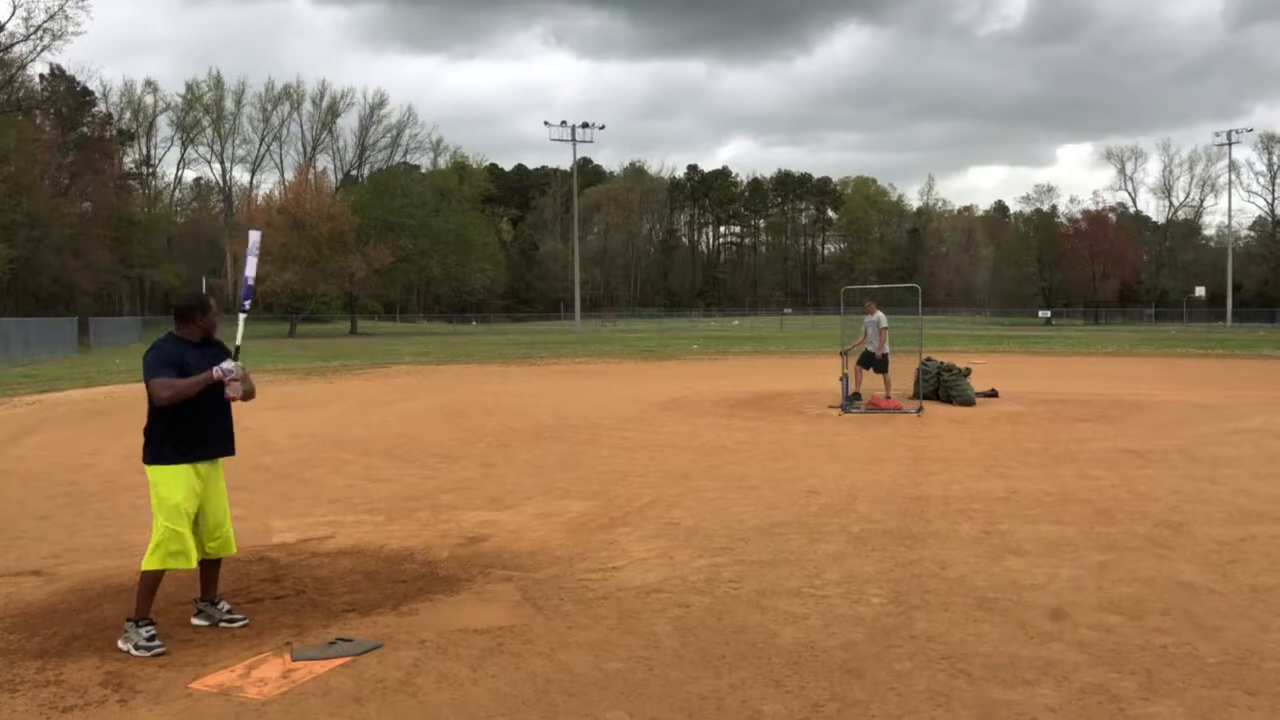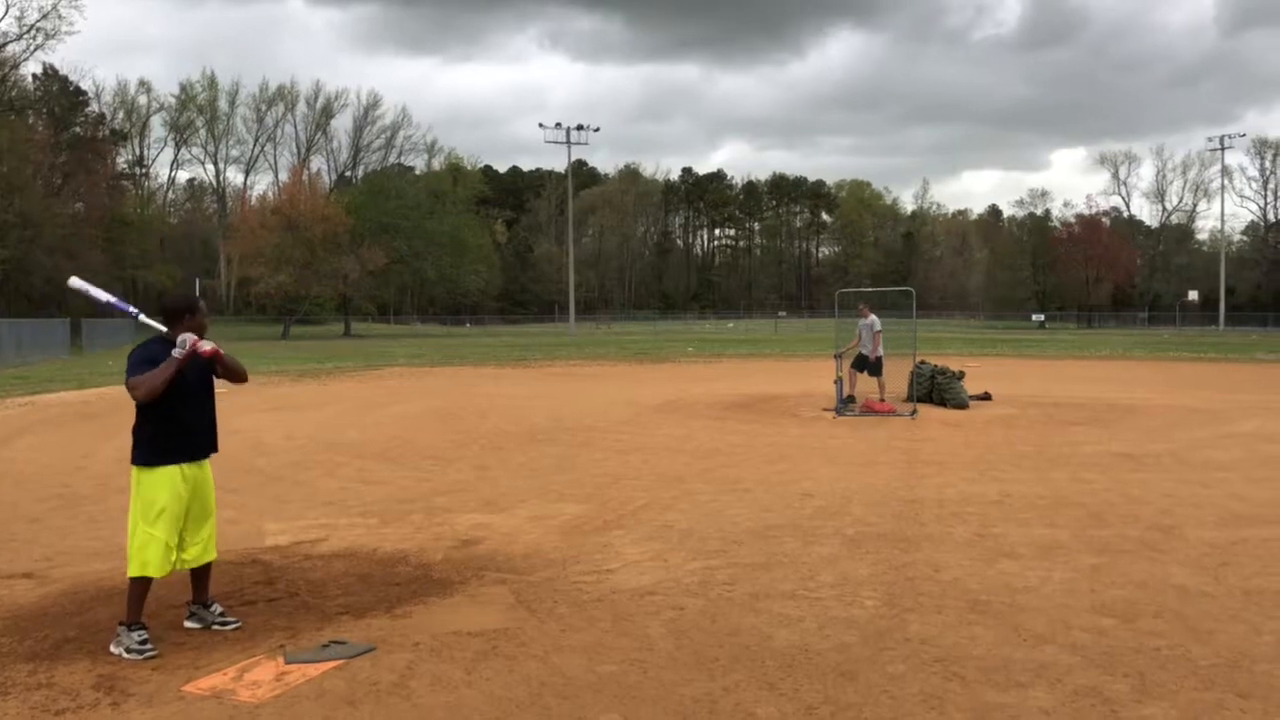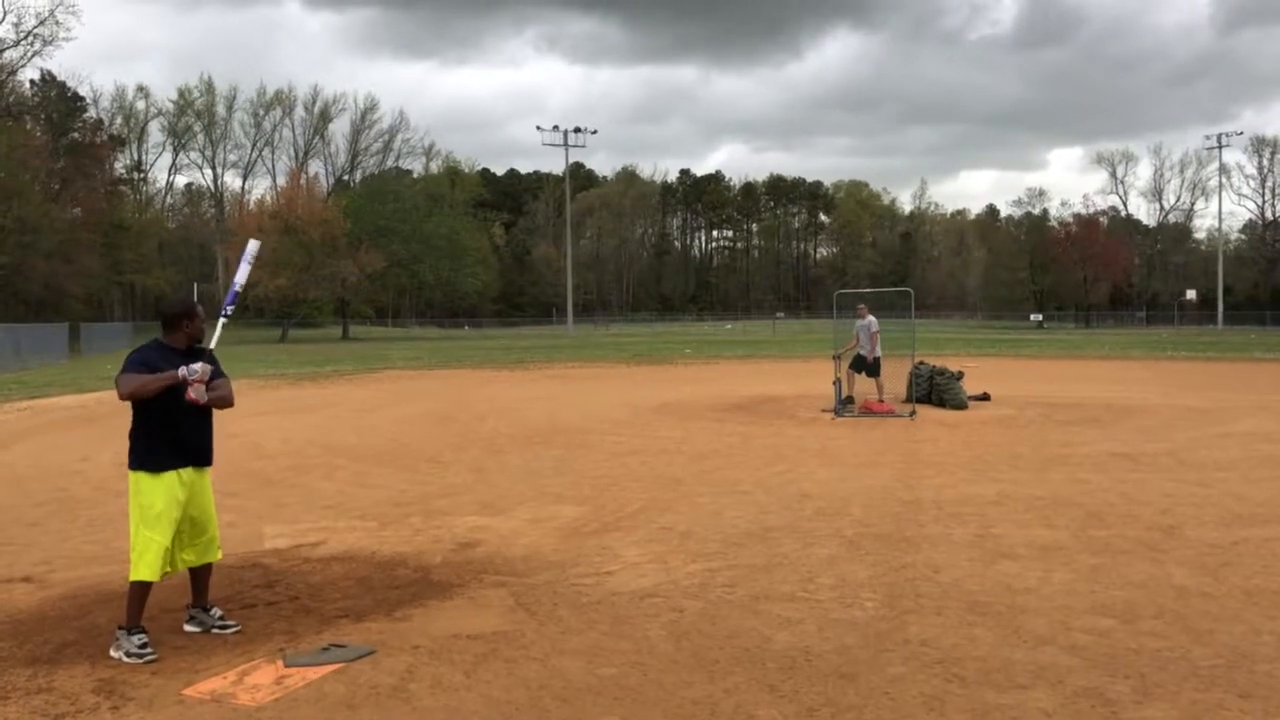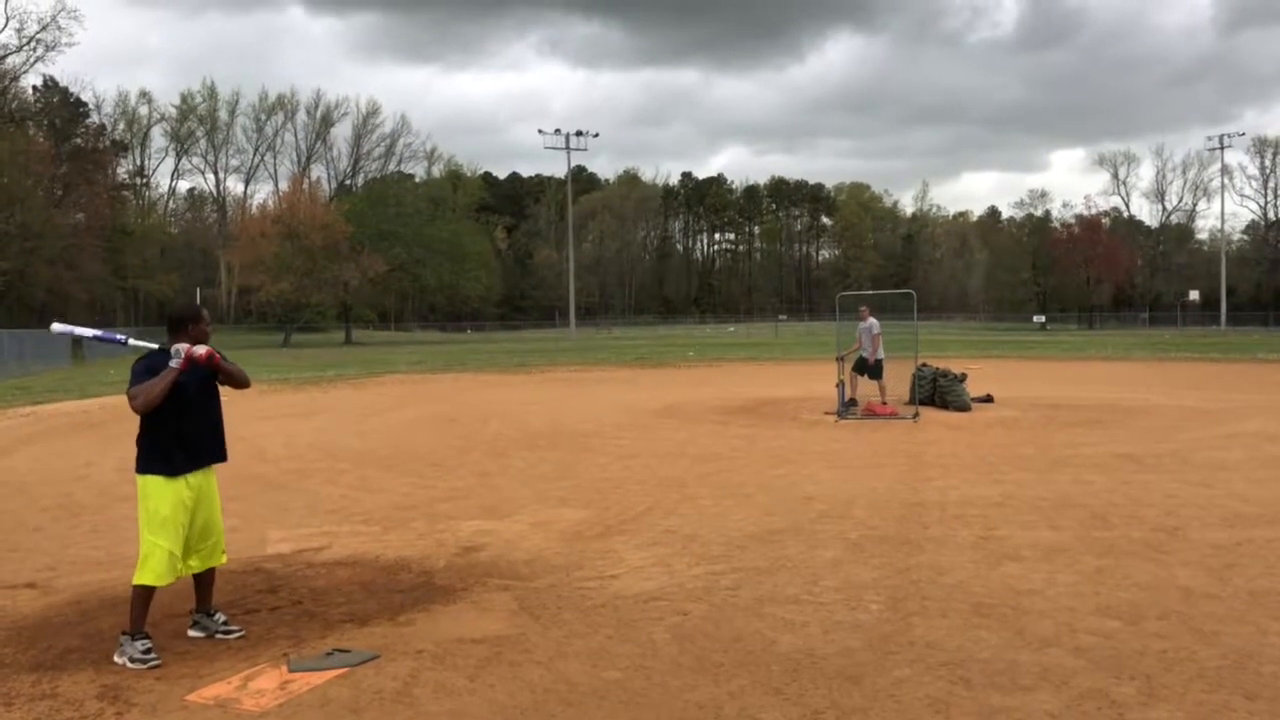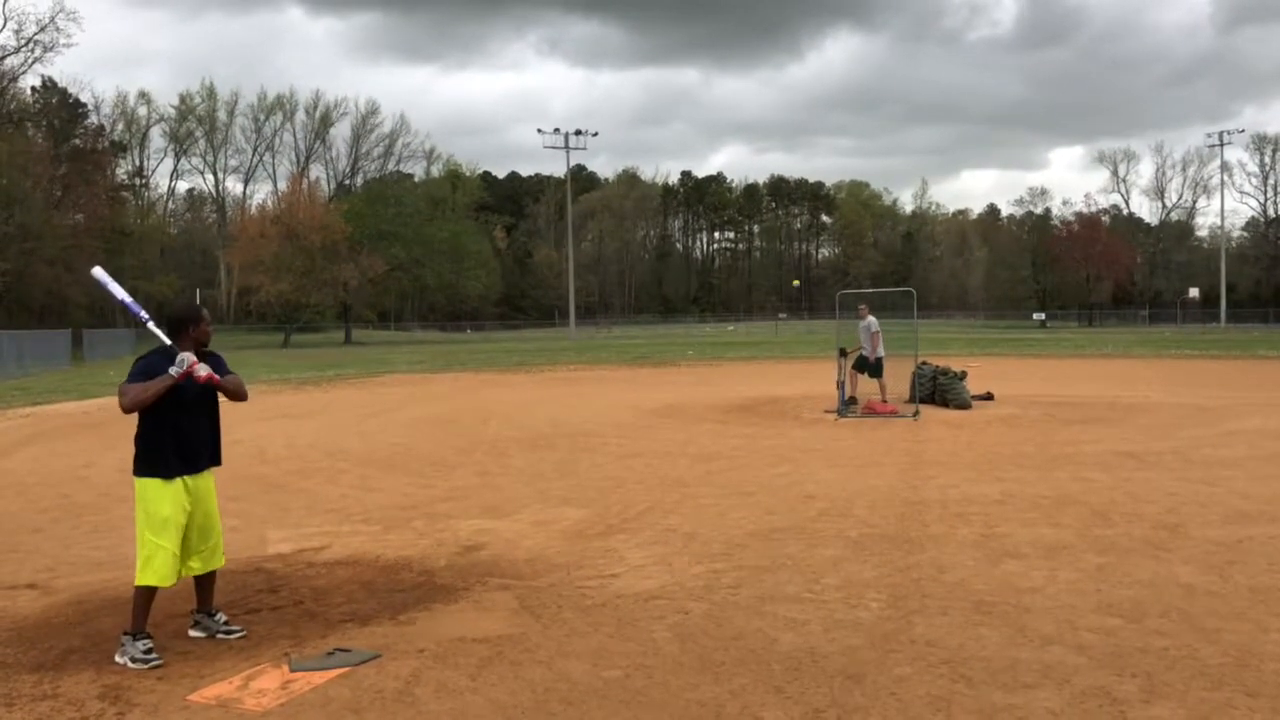
dt=0.5s
person 1, frame 1
left shoulder: (215, 349)
right shoulder: (162, 352)
left elbow: (248, 387)
right elbow: (162, 394)
left wrist: (239, 388)
right wrist: (213, 375)
left hip: (209, 458)
right hip: (170, 462)
left knee: (216, 533)
right knee: (168, 541)
left ankle: (208, 605)
right ankle: (138, 625)
person 1, frame 2
left shoulder: (203, 351)
right shoulder: (146, 353)
left elbow: (240, 376)
right elbow: (141, 393)
left wrist: (217, 354)
right wrist: (176, 355)
left hip: (197, 460)
right hip: (157, 464)
left knee: (201, 537)
right knee: (151, 546)
left ankle: (200, 608)
right ankle: (129, 629)
person 1, frame 3
left shoulder: (203, 358)
right shoulder: (144, 357)
left elbow: (227, 396)
right elbow: (126, 390)
left wrist: (205, 397)
right wrist: (180, 375)
left hip: (196, 466)
right hip: (155, 470)
left knee: (203, 539)
right knee: (151, 550)
left ankle: (200, 611)
right ankle: (128, 633)
person 1, frame 4
left shoulder: (206, 360)
right shoulder: (150, 363)
left elbow: (243, 381)
right elbow: (139, 403)
left wrist: (214, 359)
right wrist: (174, 367)
left hip: (202, 469)
right hip: (162, 474)
left knee: (207, 544)
right knee: (156, 555)
left ankle: (203, 616)
right ankle: (132, 637)
person 1, frame 5
left shoulder: (210, 360)
right shoulder: (151, 364)
left elbow: (241, 392)
right elbow: (127, 402)
left wrist: (213, 379)
right wrist: (174, 373)
left hip: (199, 472)
right hip: (160, 477)
left knee: (207, 547)
right knee: (157, 557)
left ankle: (205, 616)
right ankle: (133, 638)
